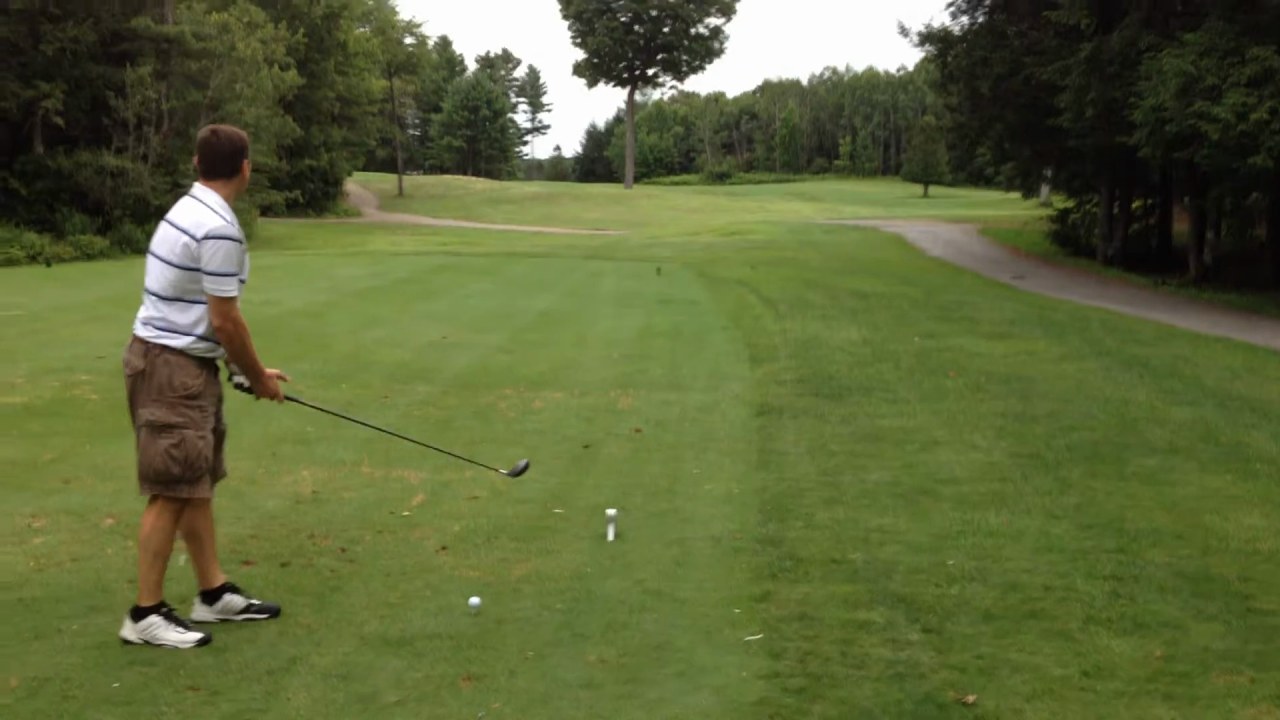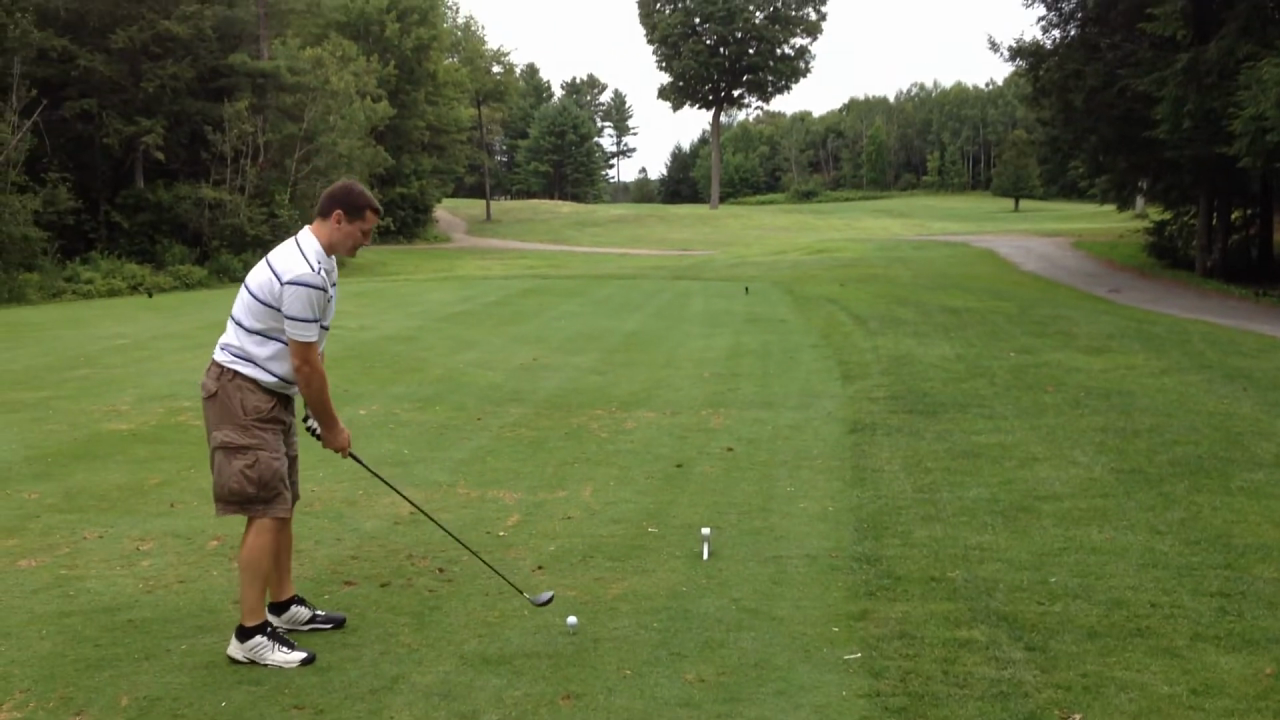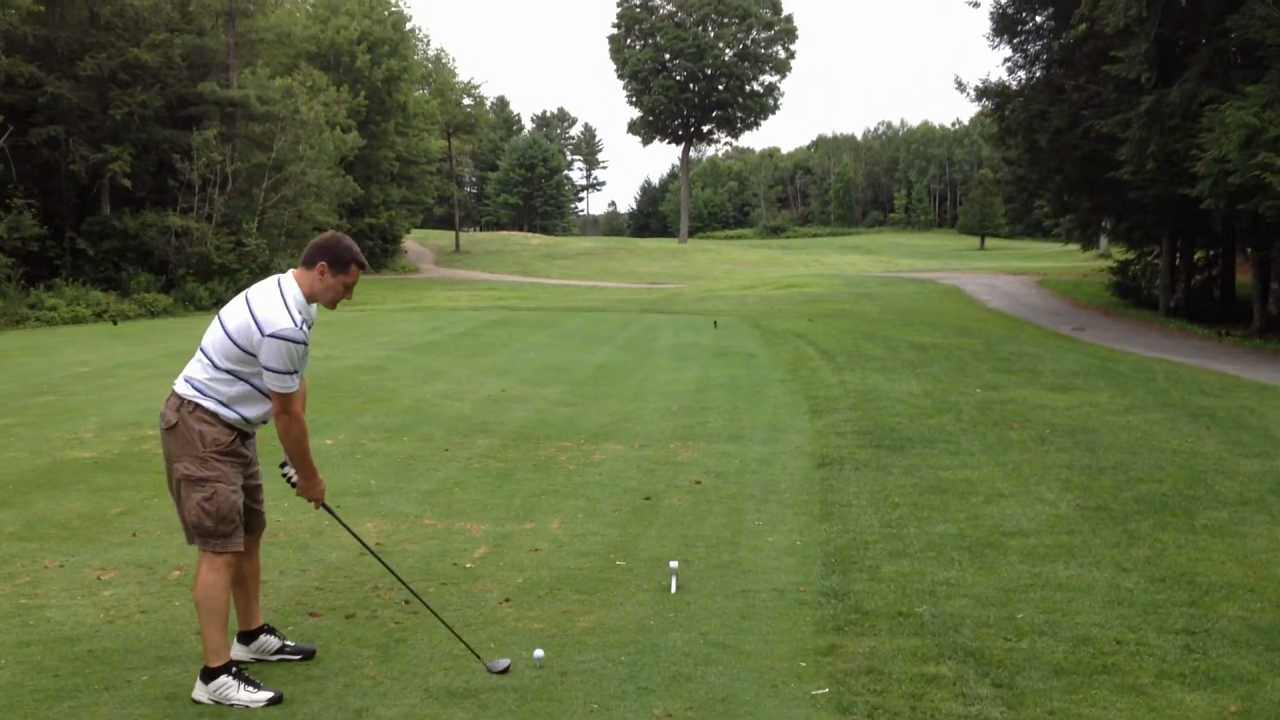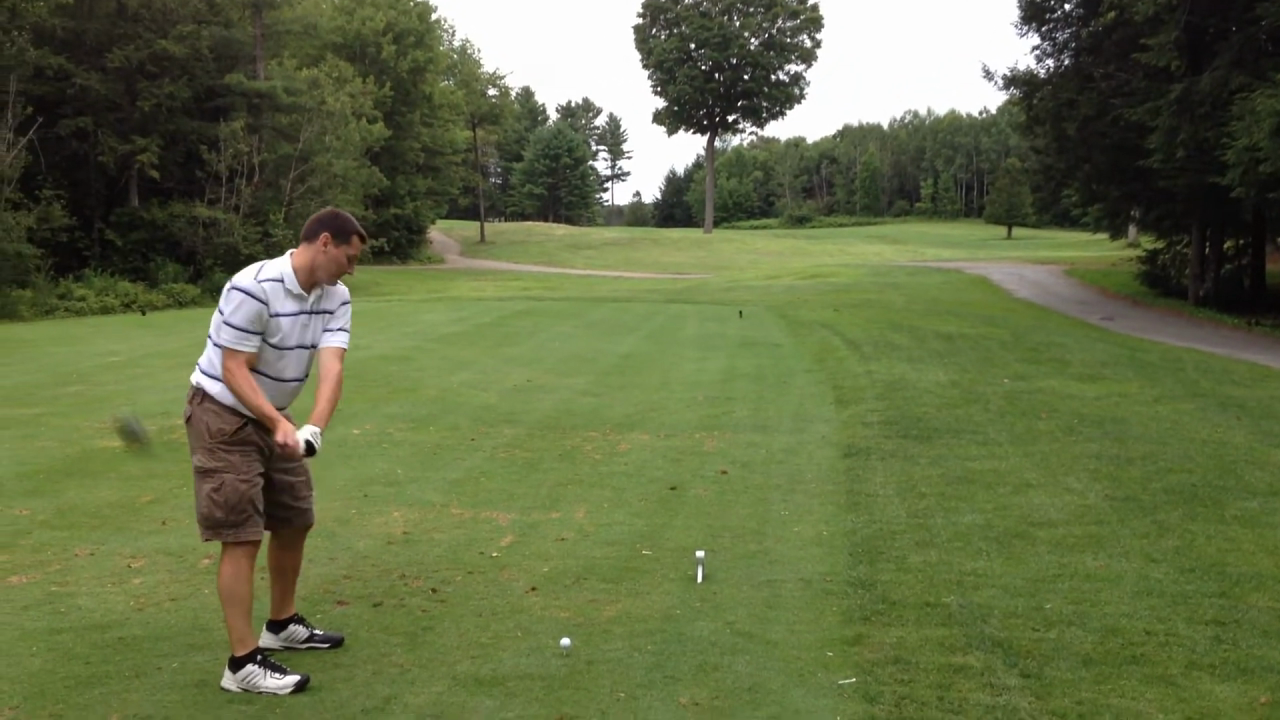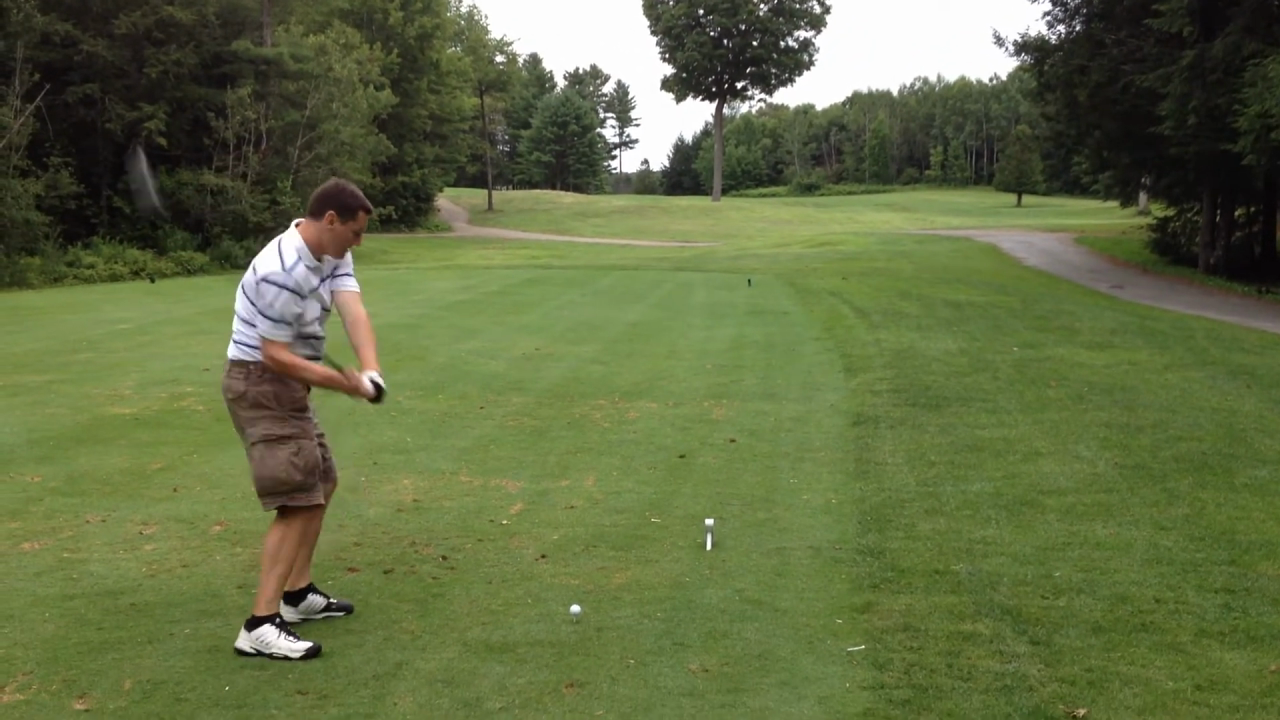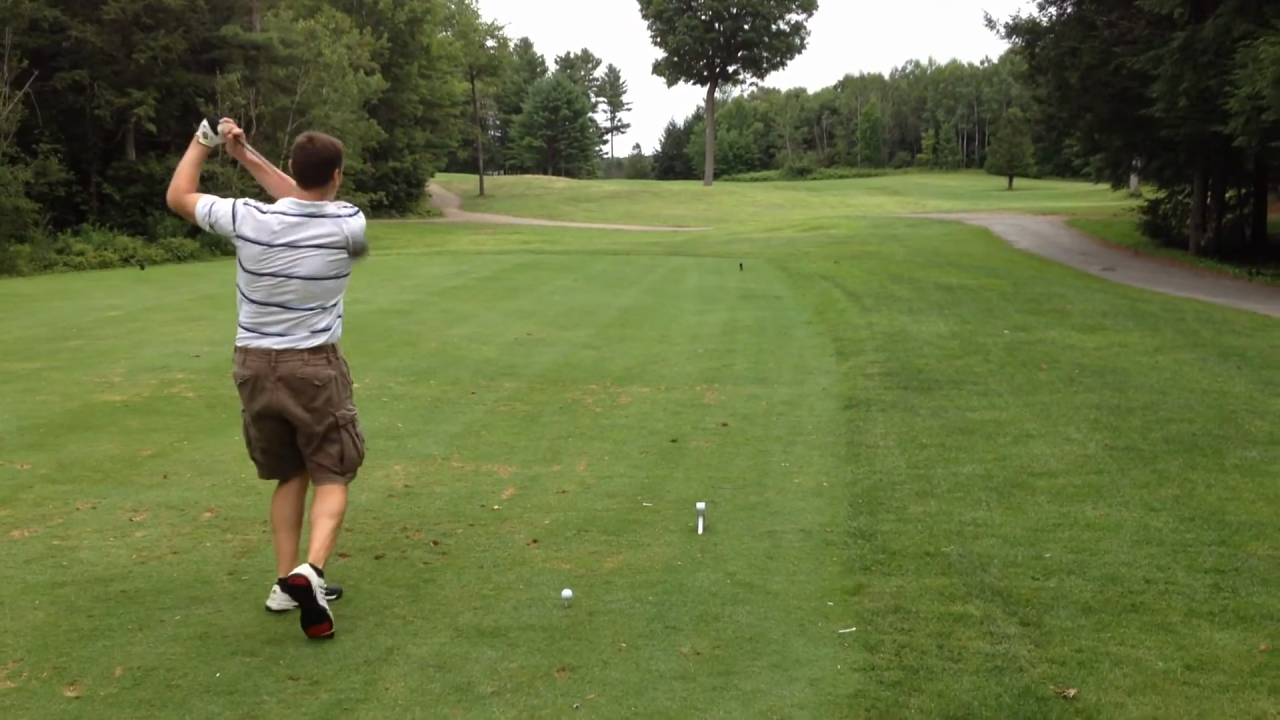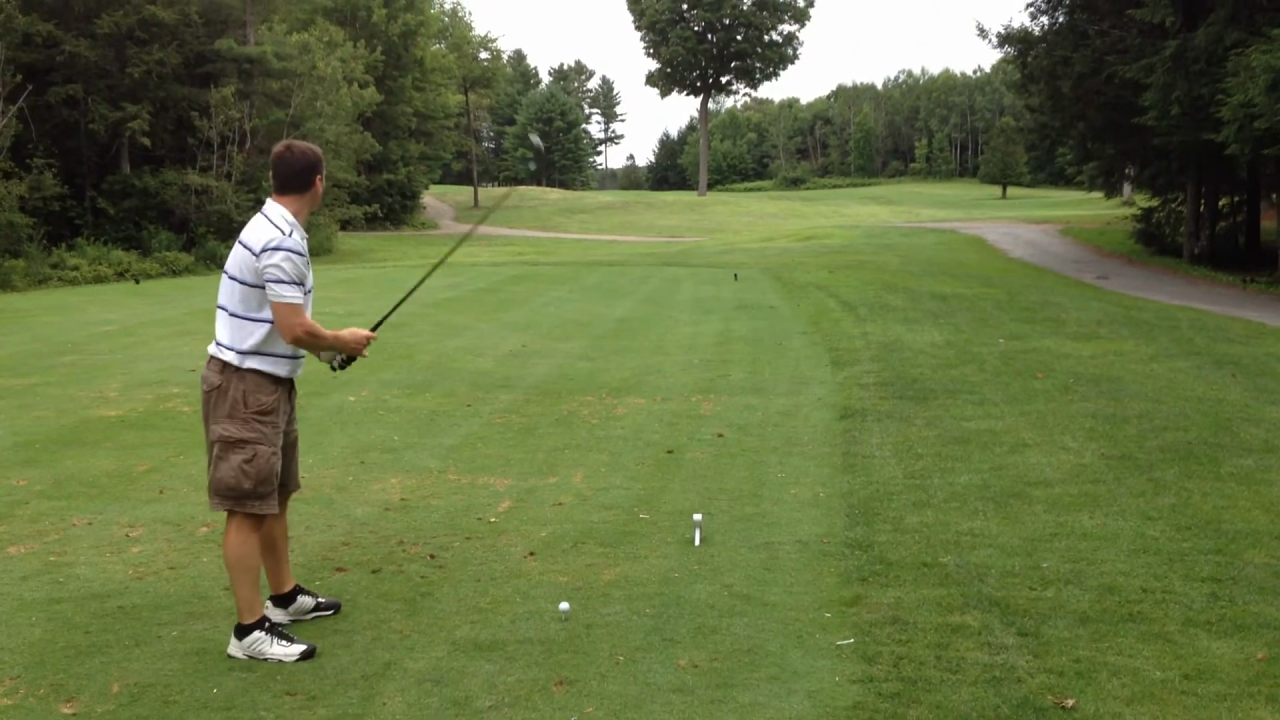
dt=0.7s
person 1, frame 1
left shoulder: (192, 209)
right shoulder: (217, 228)
right elbow: (225, 321)
left wrist: (247, 369)
right wrist: (258, 377)
left hip: (184, 361)
right hip: (172, 365)
left knee: (197, 486)
right knee: (172, 491)
left ankle: (214, 594)
right ankle: (146, 613)
person 1, frame 2
left shoulder: (317, 259)
right shoulder: (304, 275)
left elbow: (310, 350)
right elbow: (304, 364)
left wrist: (324, 418)
right wrist: (331, 426)
left hip: (268, 392)
right hip: (242, 391)
left knee: (280, 504)
right knee: (266, 510)
left ankle: (283, 606)
right ankle: (251, 632)
person 1, frame 3
left shoulder: (287, 292)
right shoulder: (283, 326)
left elbow: (294, 391)
right elbow: (286, 413)
left wrist: (300, 462)
right wrist: (309, 475)
left hip: (228, 424)
right hip: (202, 425)
left knee: (247, 535)
right knee: (221, 547)
left ankle: (252, 637)
right ankle: (216, 675)
person 1, frame 4
left shoulder: (336, 298)
right shoulder: (254, 287)
left elbow: (331, 364)
right elbow: (233, 371)
left wrist: (314, 427)
right wrist: (279, 423)
left hip: (272, 422)
right hip: (222, 417)
left knee: (294, 523)
right knee: (242, 538)
left ankle: (283, 625)
right ankle: (243, 663)
person 1, frame 5
left shoulder: (332, 255)
right shoulder: (281, 272)
left elbow: (354, 310)
right elbow: (277, 357)
left wrist: (370, 372)
right wrist: (343, 382)
left hip: (284, 385)
right hip: (264, 384)
left knee: (318, 486)
right knee: (300, 501)
left ankle: (296, 593)
right ankle: (261, 624)
person 1, frame 6
left shoulder: (248, 219)
right shoulder: (351, 224)
left elbow: (178, 196)
left wrist: (205, 138)
right wrist: (245, 152)
left hip: (255, 364)
right hip: (314, 366)
left knee: (288, 474)
right knee: (332, 474)
left ankle: (288, 579)
right ankle: (311, 571)
person 1, frame 7
left shoulder: (271, 226)
right shoulder: (281, 242)
right elbow: (295, 330)
left wrist: (331, 344)
right wrist: (345, 340)
left hip: (264, 379)
right hip: (246, 383)
left knee: (274, 496)
right knee: (248, 505)
left ankle: (284, 597)
right ankle: (249, 629)
